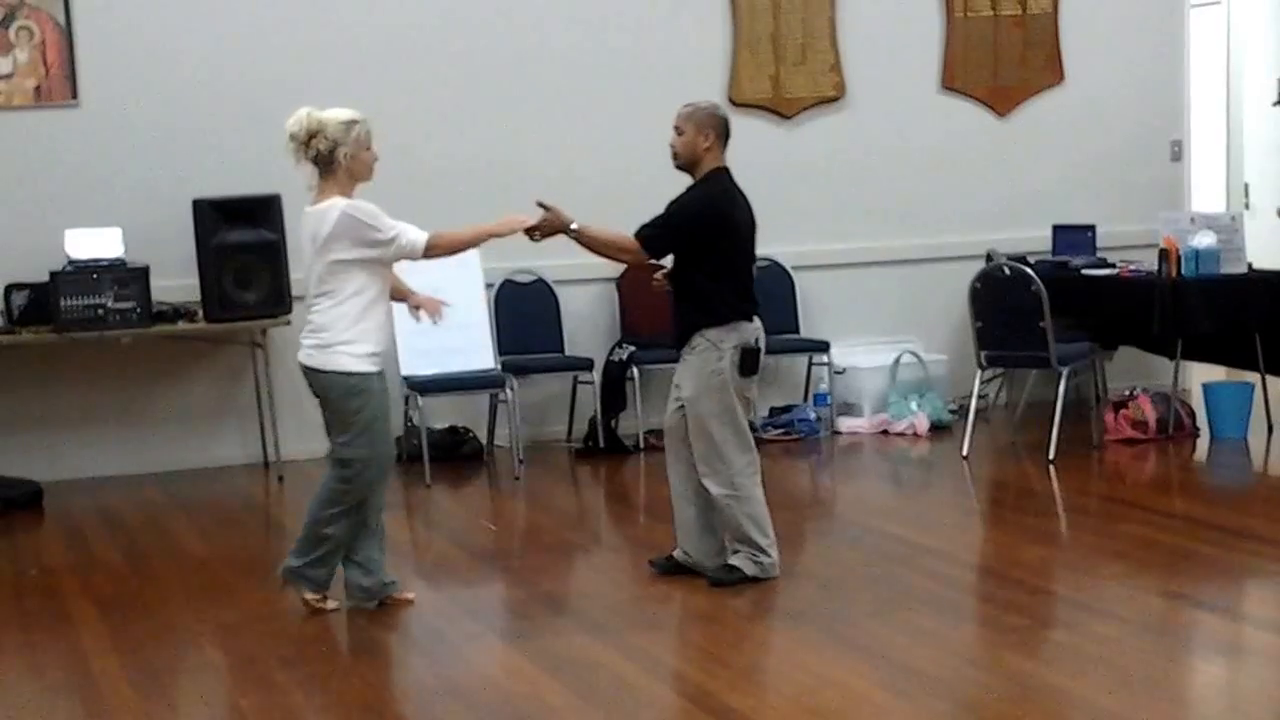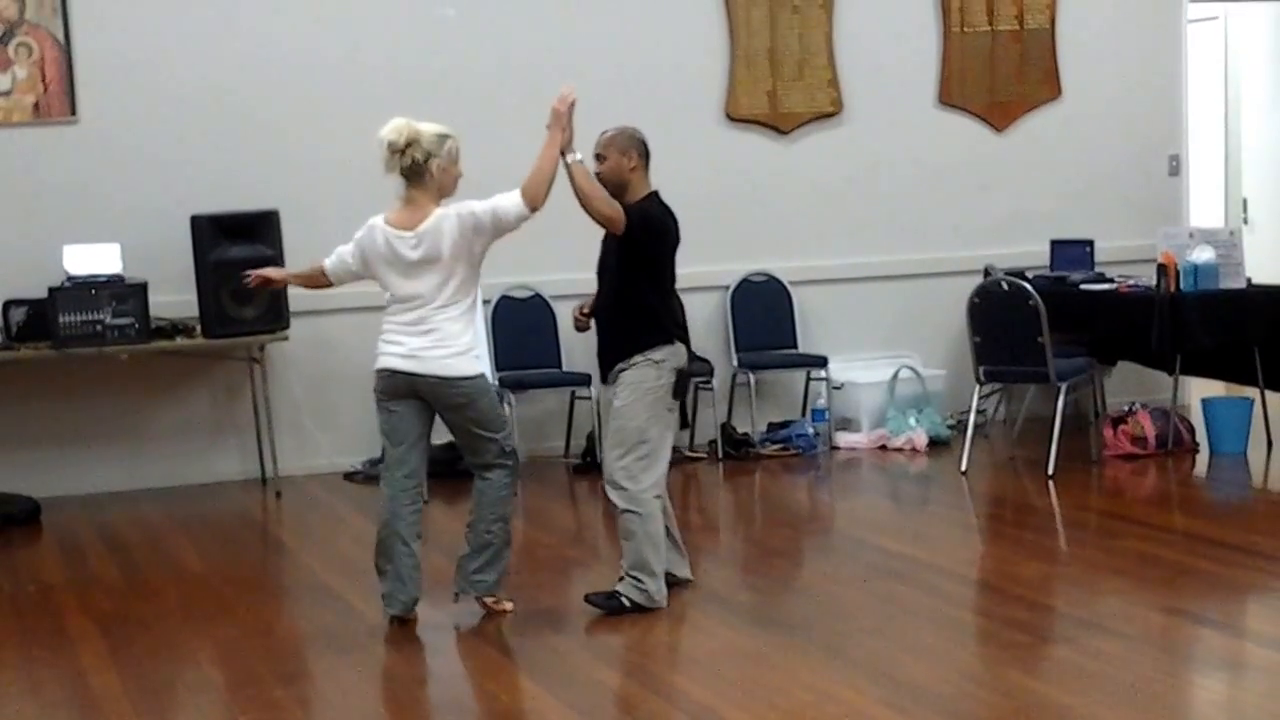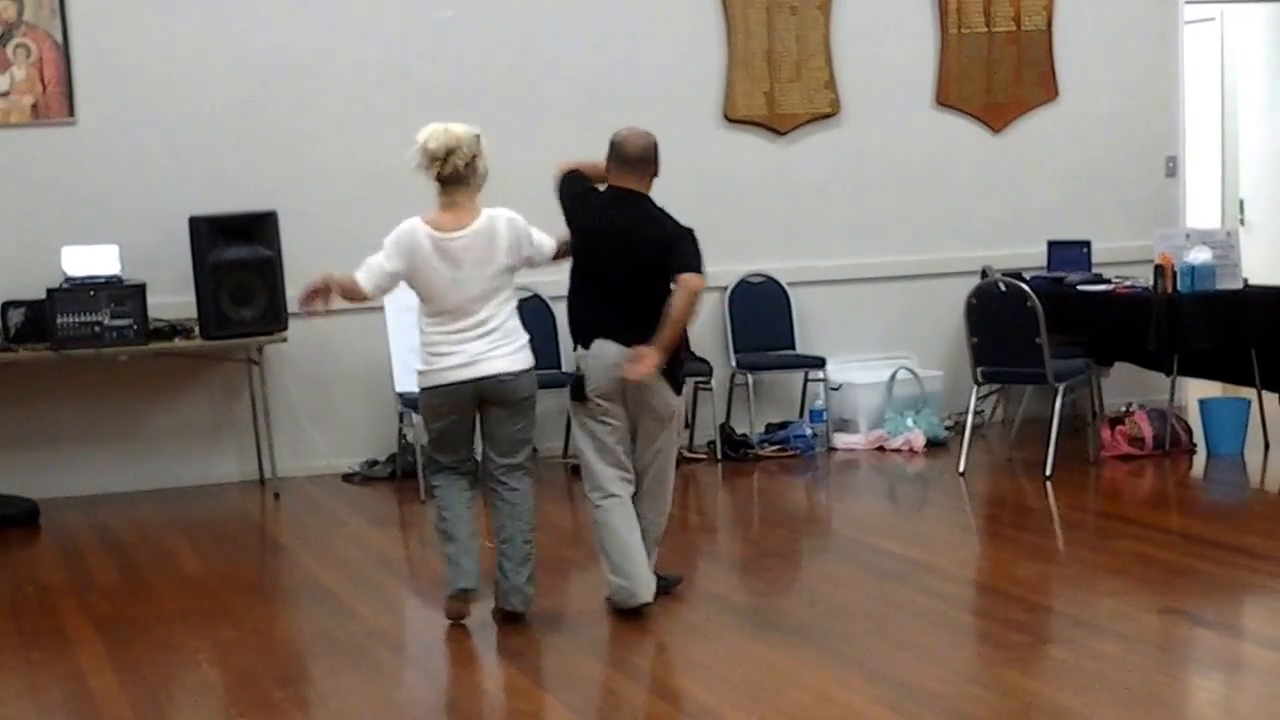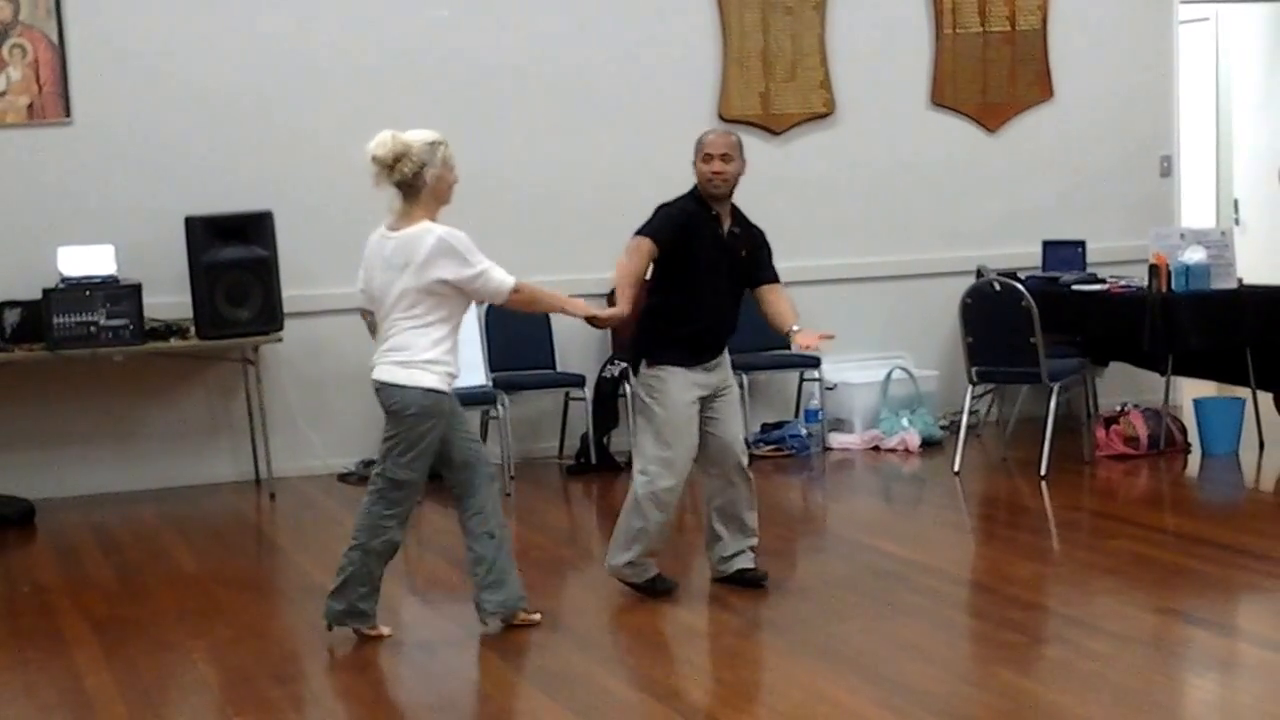
dt=1s
person 1, frame 1
left shoulder: (327, 213)
right shoulder: (348, 214)
left elbow: (374, 271)
right elbow: (429, 245)
left wrist: (412, 296)
right wrist: (497, 227)
left hip: (354, 361)
right hip: (342, 364)
left knee: (368, 465)
right knee: (353, 468)
left ankle: (368, 577)
right ankle: (307, 573)
person 1, frame 2
left shoulder: (377, 231)
right shoulder: (458, 223)
left elbow: (327, 271)
right elbow: (531, 199)
left wrist: (282, 277)
right wrist: (557, 133)
left hip: (395, 371)
right hip: (452, 372)
left knee: (402, 480)
right knee: (498, 462)
left ankle: (399, 596)
right ankle: (481, 584)
person 1, frame 3
left shoulder: (412, 236)
right shoulder: (504, 224)
left elbow: (362, 288)
right elbow: (553, 251)
left wrist: (324, 285)
left hip: (445, 377)
right hip: (510, 369)
left knee: (449, 472)
right knee: (510, 475)
left ankle: (462, 578)
right ankle: (514, 593)
person 1, frame 4
left shoulder: (380, 240)
right shoulder: (443, 242)
left elbow: (370, 309)
right elbow: (508, 293)
right wrist: (567, 305)
left hip: (426, 384)
right hip: (417, 388)
left knee: (476, 478)
right knee: (392, 497)
left ankle: (500, 599)
right ankle: (350, 606)
person 2, frame 1
left shoulder: (704, 201)
right shoulder: (723, 196)
left elbow: (633, 248)
left wrist: (568, 227)
right wrist: (678, 273)
left hip: (719, 342)
right hip: (708, 341)
left knee: (722, 456)
right knee: (686, 446)
left ankle: (756, 556)
right ankle: (700, 550)
person 2, frame 2
left shoulder: (654, 218)
right shoulder: (627, 224)
left elbow: (602, 213)
left wrist: (569, 154)
right wrist: (592, 306)
left hip: (649, 364)
right hip: (626, 363)
left knee: (628, 476)
right knee: (639, 475)
left ankle: (643, 588)
right ankle: (670, 564)
person 2, frame 3
left shoulder: (585, 204)
right shoulder: (669, 231)
left elbow: (569, 173)
right elbow: (689, 288)
left wrist: (605, 170)
right wrist: (659, 351)
left hip: (598, 362)
right hip: (648, 367)
left knee: (608, 483)
right knee: (652, 479)
left ankle: (630, 587)
right ankle: (640, 578)
person 2, frame 4
left shoulder: (748, 232)
right shoulder: (679, 215)
left elbow: (768, 289)
right elbow: (638, 250)
left wrist: (795, 329)
right wrist: (623, 302)
left hip: (715, 362)
right hip: (666, 363)
left knee: (730, 464)
right knee: (665, 469)
left ankle: (733, 558)
right ankle: (632, 563)
